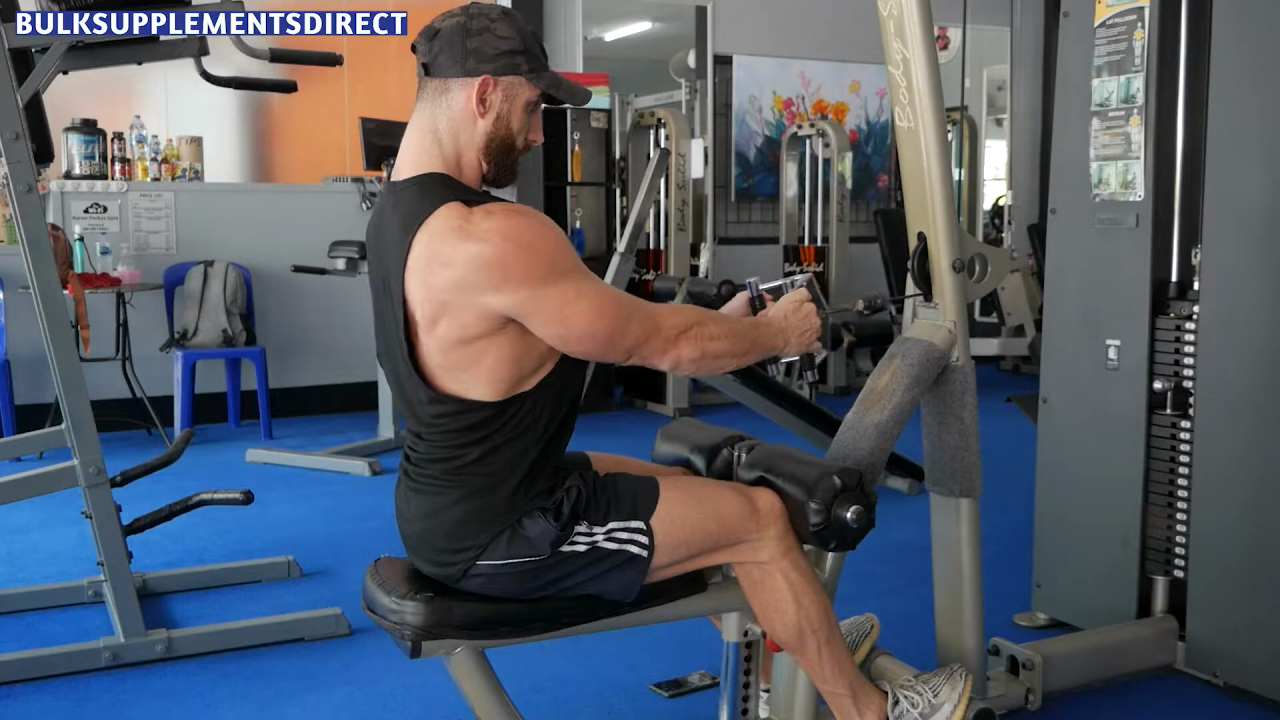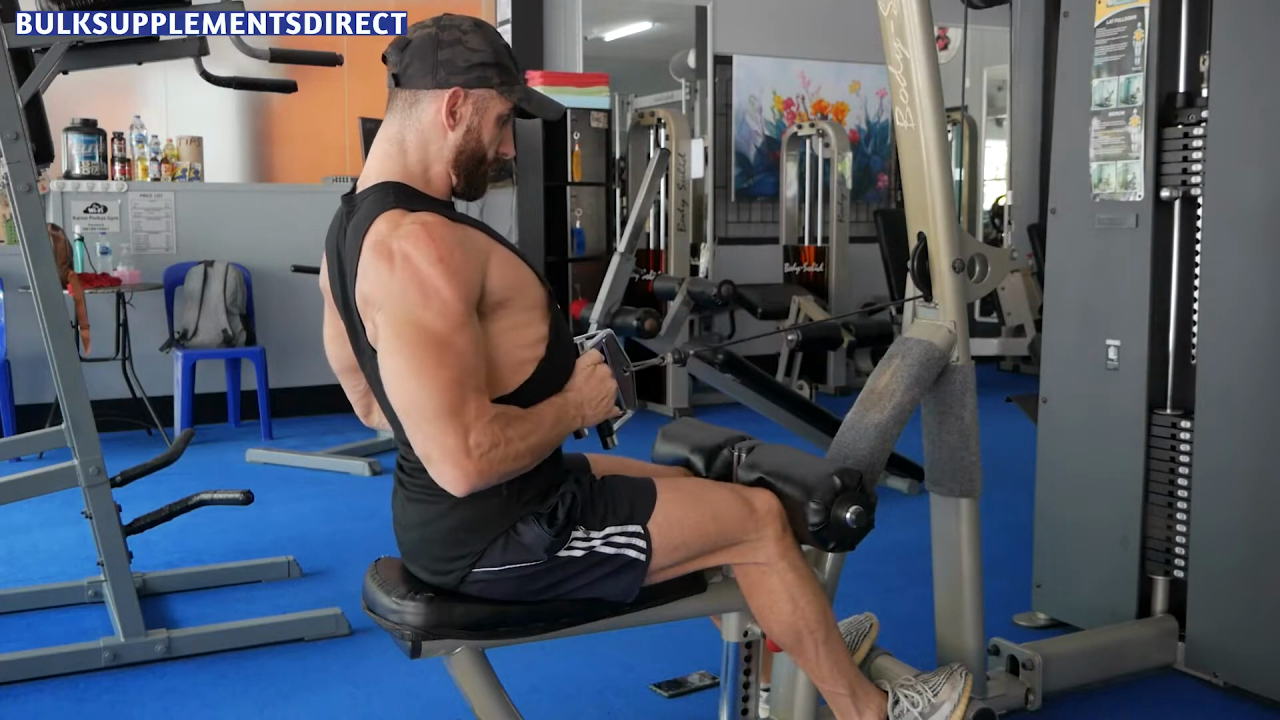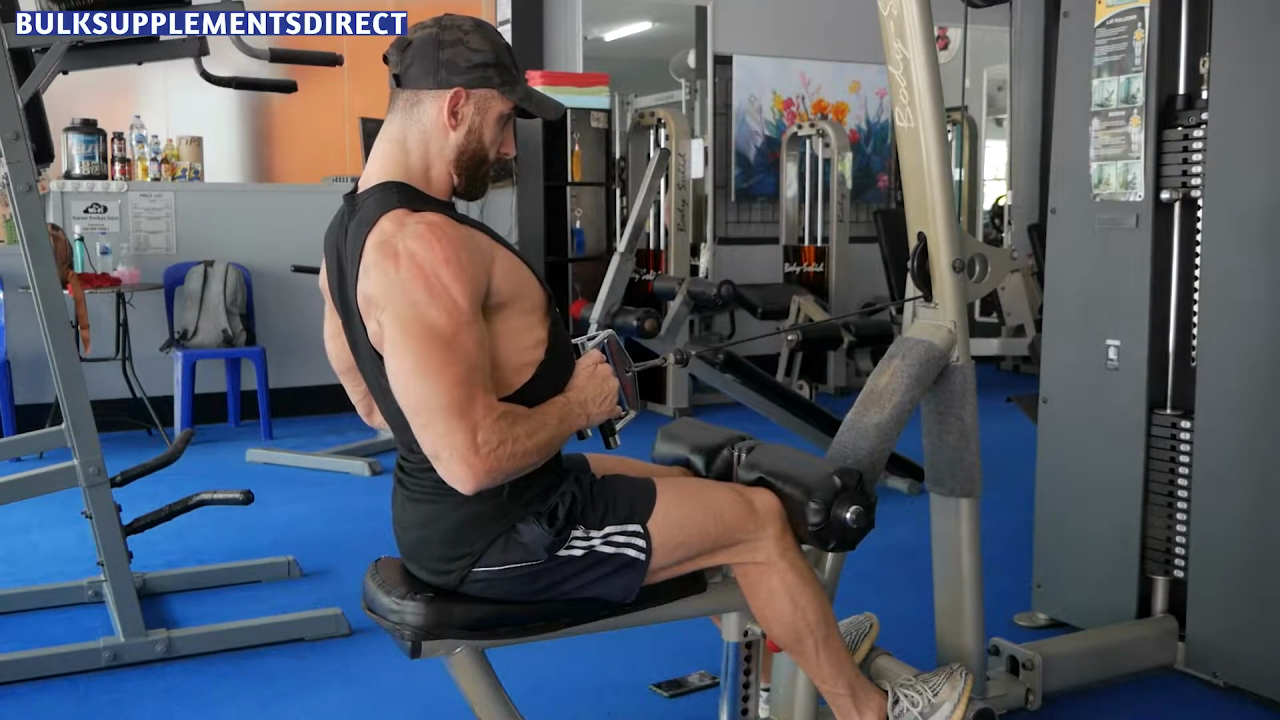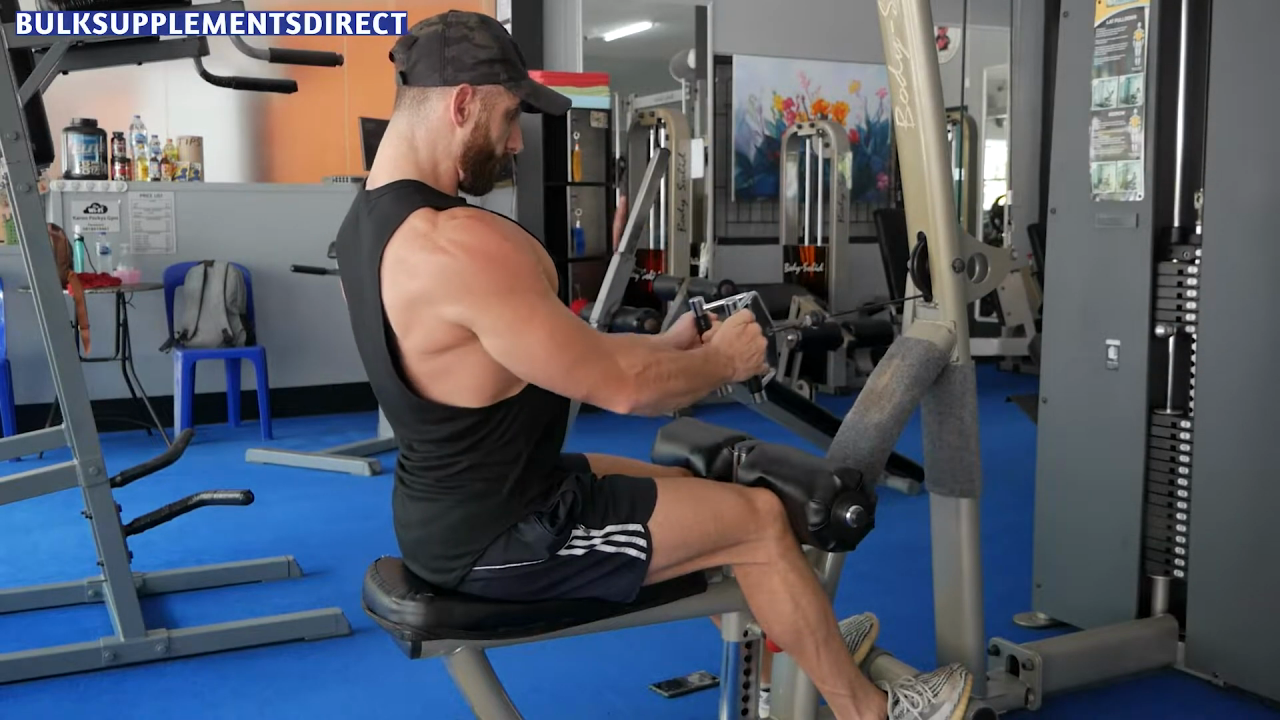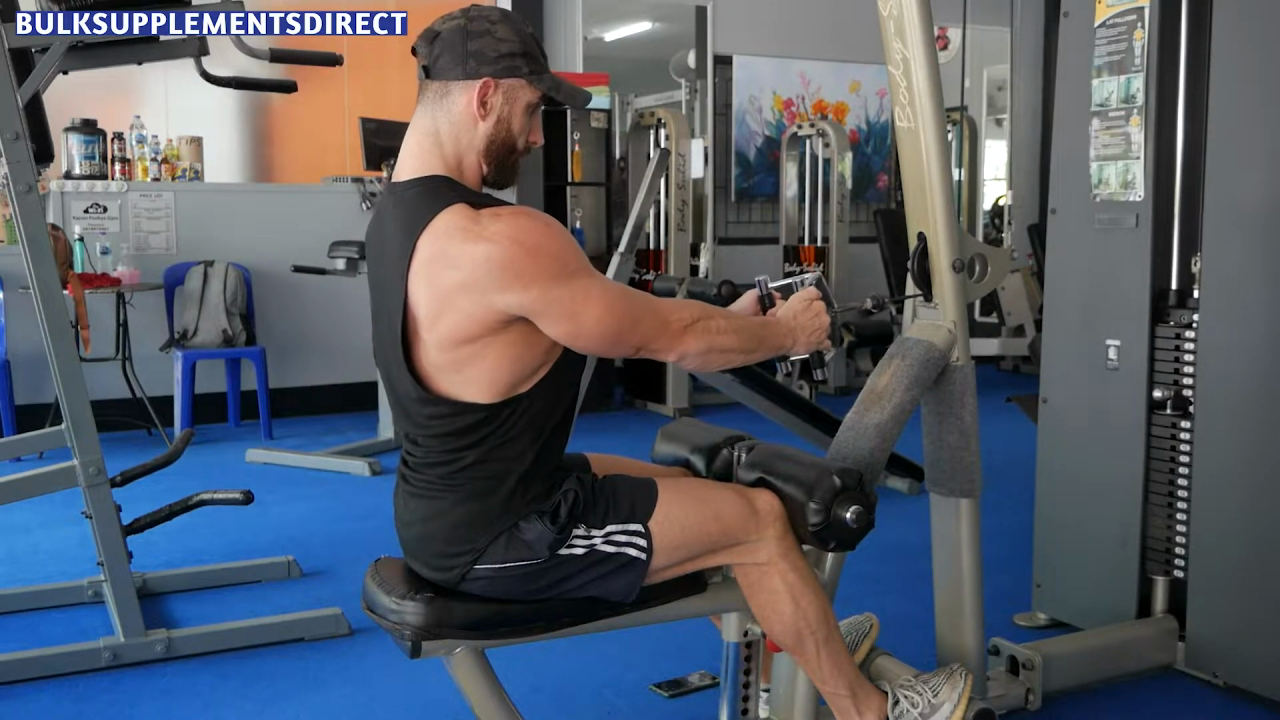
dt=0.7s
person 1, frame 1
left shoulder: (402, 207)
right shoulder: (488, 238)
right elbow: (661, 342)
left wrist: (728, 322)
right wrist: (777, 333)
left hip: (451, 501)
right hip: (503, 530)
left knee: (695, 490)
right knee: (760, 519)
left ankle: (801, 649)
person 1, frame 2
left shoulder: (356, 226)
right shoulder: (418, 247)
right elbow: (464, 460)
left wrist: (550, 385)
right wrist: (575, 405)
left hip: (443, 515)
right hip: (498, 534)
left knee: (685, 488)
right knee: (758, 518)
left ankle: (802, 647)
person 1, frame 3
left shoulder: (357, 226)
right shoulder: (422, 246)
right elbow: (472, 458)
left wrist: (548, 376)
right wrist: (579, 404)
left hip: (443, 516)
right hip: (499, 533)
left knee: (686, 488)
right knee: (758, 518)
left ankle: (800, 649)
person 1, frame 4
left shoulder: (374, 220)
right shoulder: (459, 246)
right elbow: (621, 386)
left wrist: (667, 346)
right wrist: (726, 361)
left hip: (448, 506)
right hip: (500, 533)
left knee: (685, 486)
right knee: (758, 520)
left ankle: (802, 646)
person 1, frame 5
left shoulder: (403, 209)
right shoulder: (496, 241)
right elbow: (668, 336)
left wrist: (734, 320)
right wrist: (787, 332)
left hip: (448, 505)
right hip: (500, 535)
left knee: (689, 487)
right knee: (758, 520)
left ankle: (801, 649)
